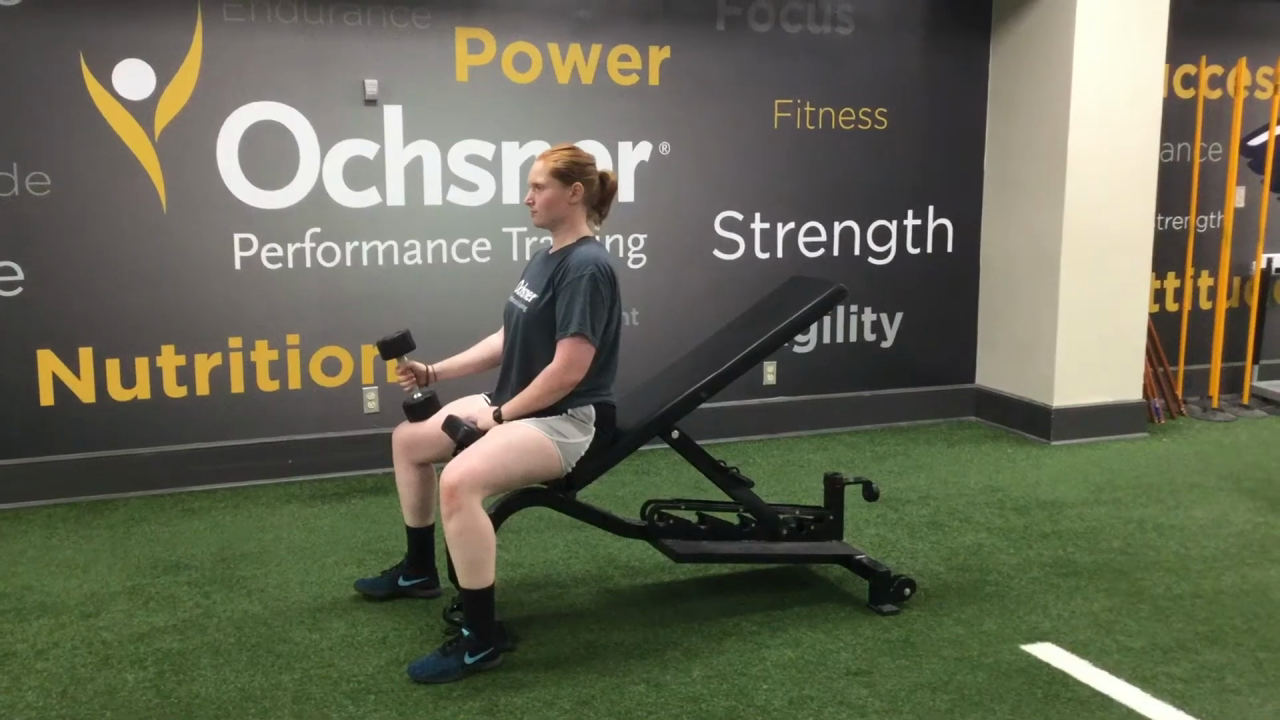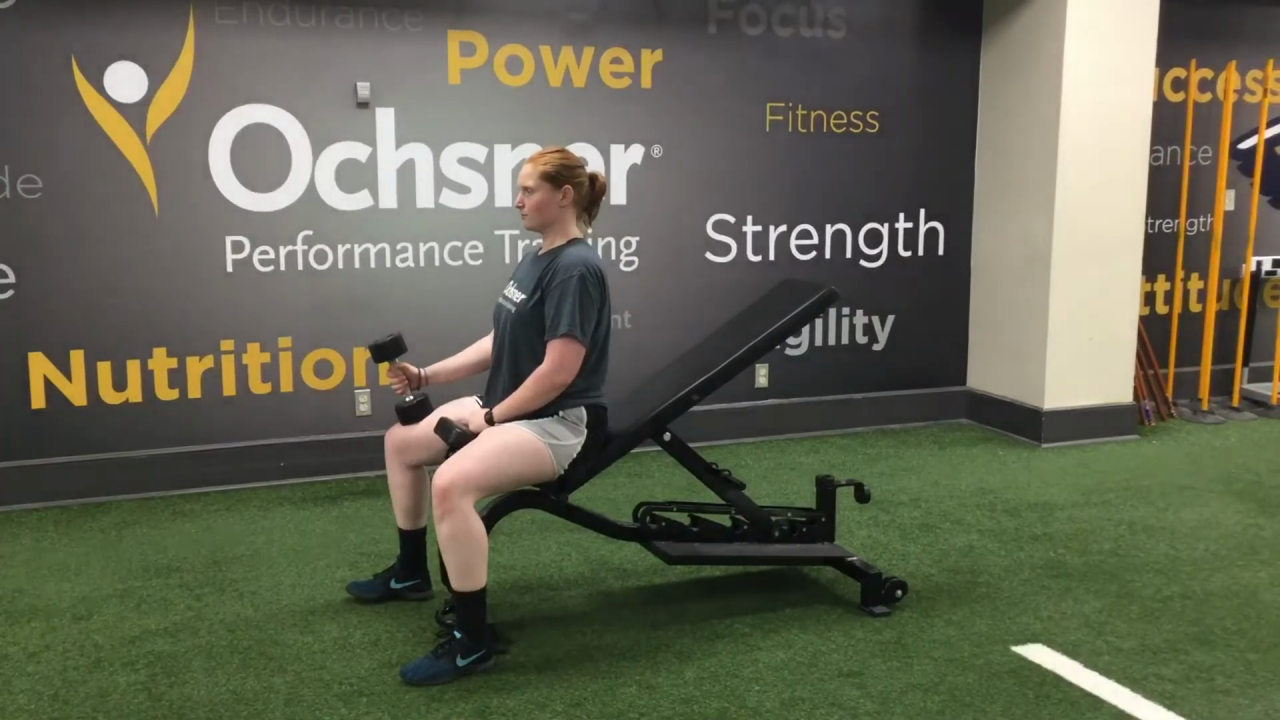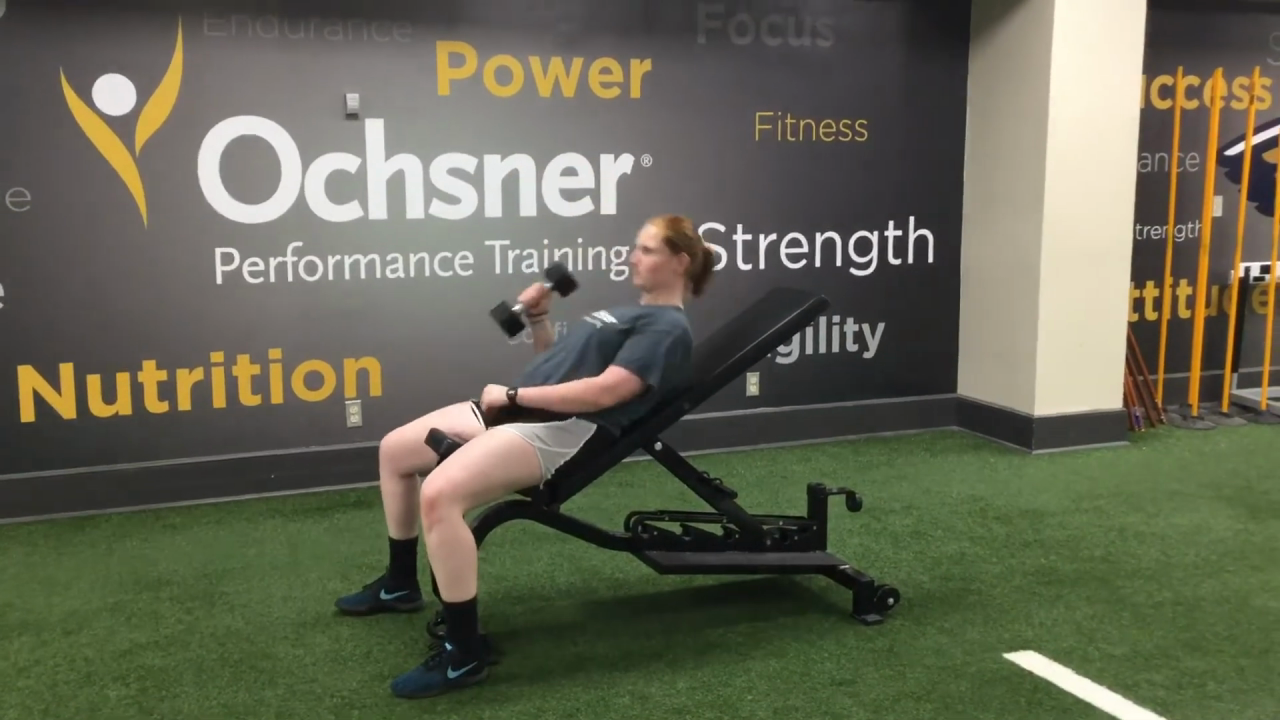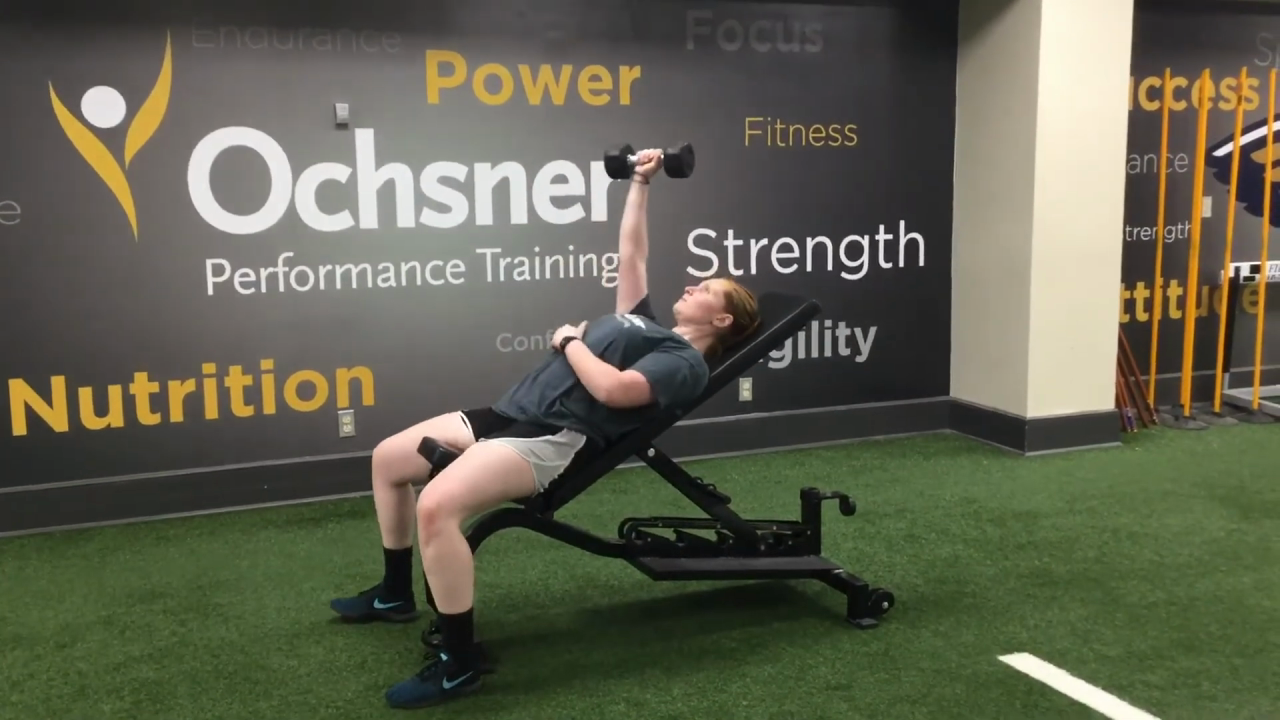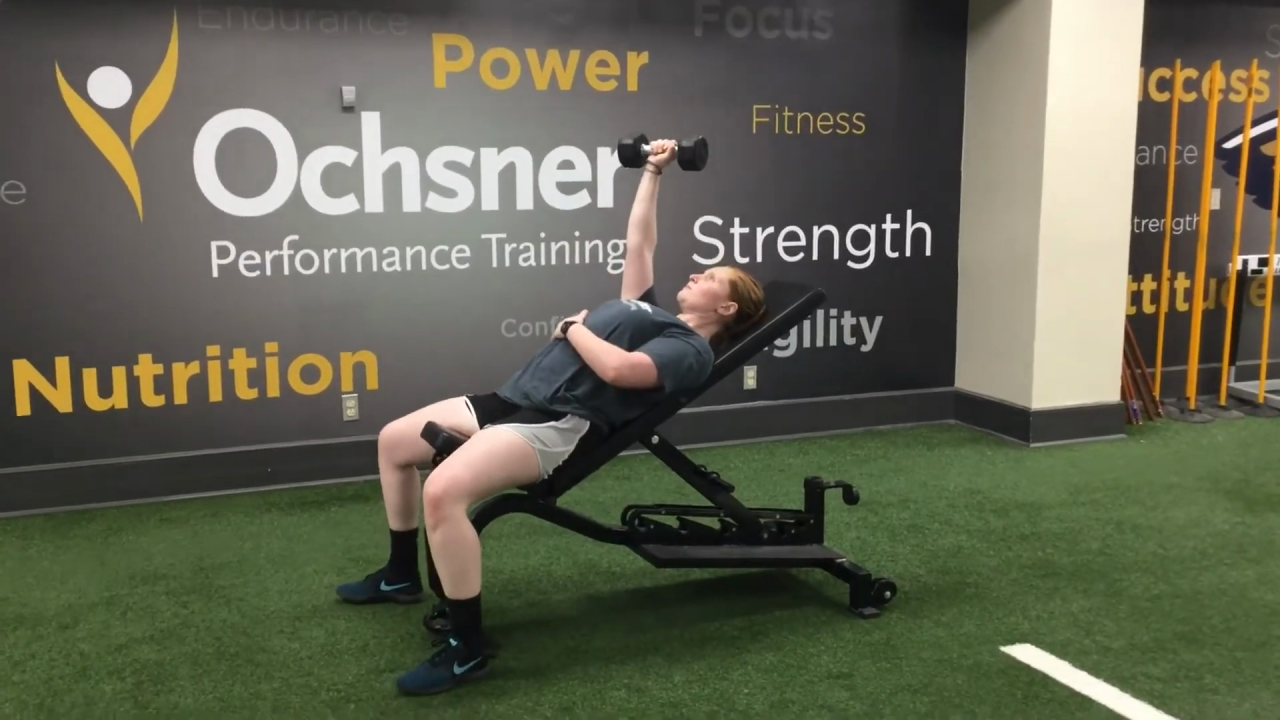
dt=1s
person 1, frame 1
left shoulder: (586, 267)
right shoulder: (545, 257)
left elbow: (568, 370)
right elbow: (506, 341)
left wrist: (502, 415)
right wrist: (434, 372)
left hip: (567, 419)
right hip: (517, 403)
left knee: (460, 480)
right knee: (408, 439)
left ankle: (480, 640)
right ankle: (419, 570)
person 1, frame 2
left shoulder: (575, 268)
right shoulder: (535, 259)
left elbow: (558, 371)
right elbow: (498, 344)
left wrist: (492, 417)
right wrist: (425, 375)
left hip: (559, 421)
right hip: (509, 406)
left knee: (452, 484)
right knee: (401, 441)
left ankle: (473, 642)
right ankle: (411, 571)
person 1, frame 3
left shoulder: (669, 329)
right shoulder: (632, 313)
left elbow: (605, 391)
left wrist: (513, 395)
right wrist: (538, 320)
left hip: (563, 431)
right hip: (520, 411)
left knee: (439, 496)
right knee: (395, 450)
left ankle: (464, 653)
right ankle: (400, 583)
person 1, frame 4
left shoulder: (685, 363)
right shoulder: (644, 325)
left elbow: (611, 389)
right elbow: (631, 252)
left wrist: (570, 341)
right wrist: (640, 182)
left hip: (553, 438)
right hip: (510, 414)
left knee: (437, 507)
right knee: (387, 459)
left ankle: (459, 662)
right ankle: (395, 592)
person 1, frame 5
left shoulder: (690, 349)
right shoulder: (649, 310)
left elbow: (617, 368)
right elbow: (638, 241)
left wrist: (573, 327)
right wrist: (652, 172)
left hip: (557, 423)
right hip: (514, 399)
left knee: (443, 492)
right knee: (393, 442)
left ankle: (467, 646)
right ankle: (401, 574)
